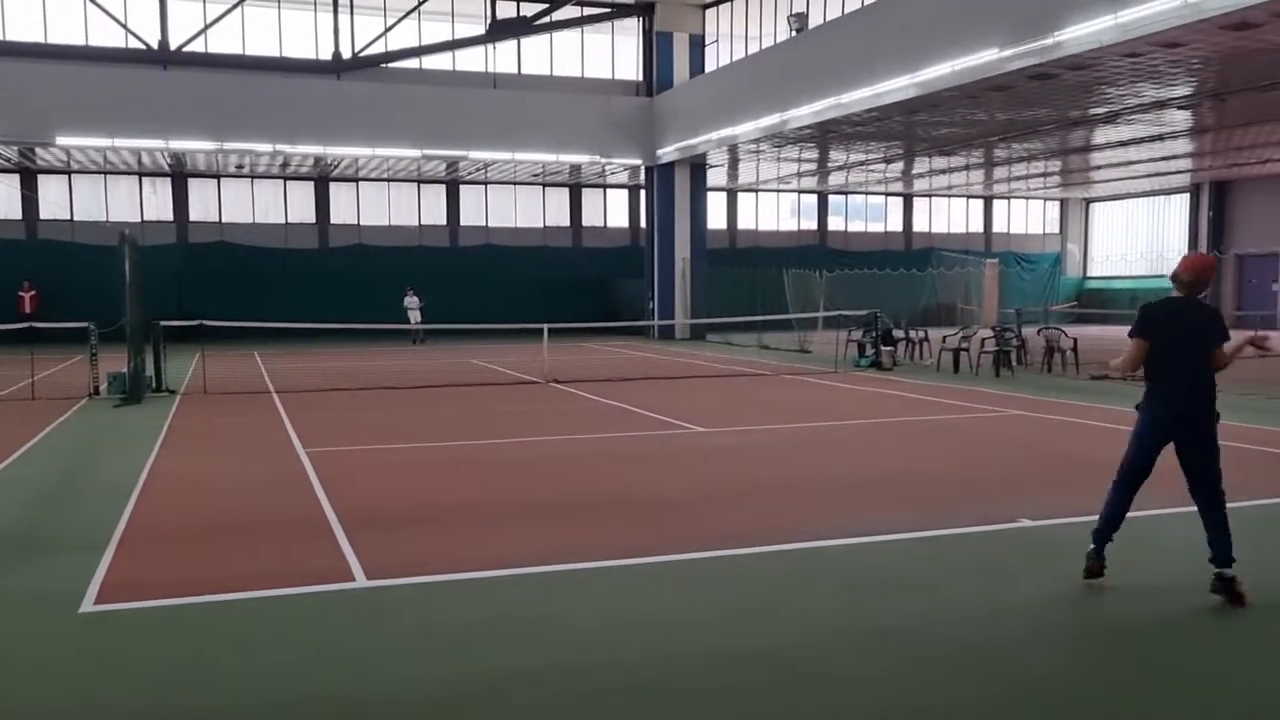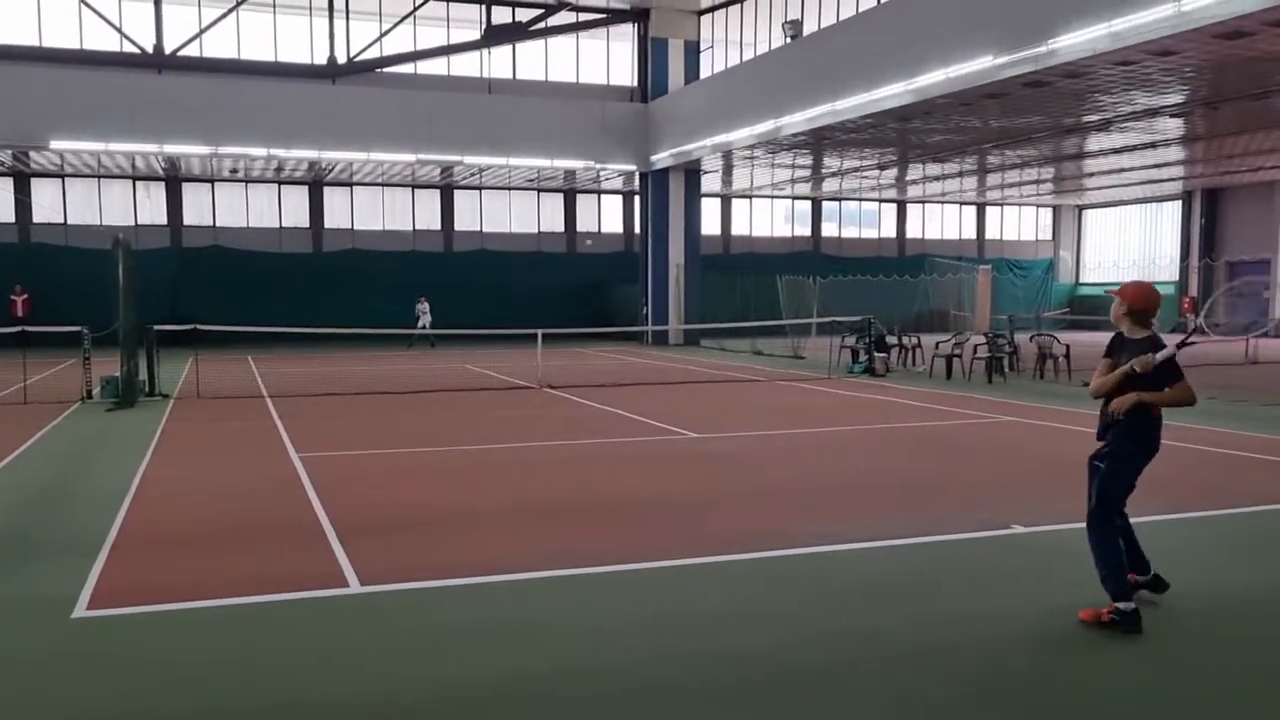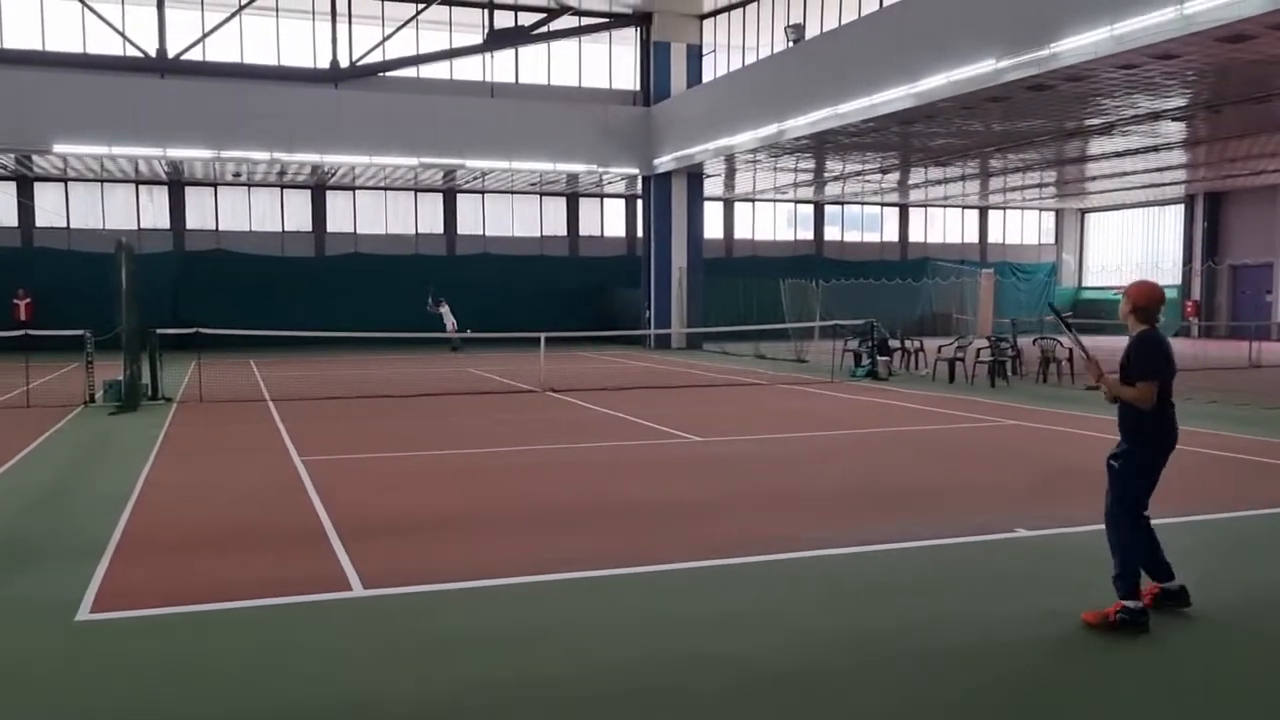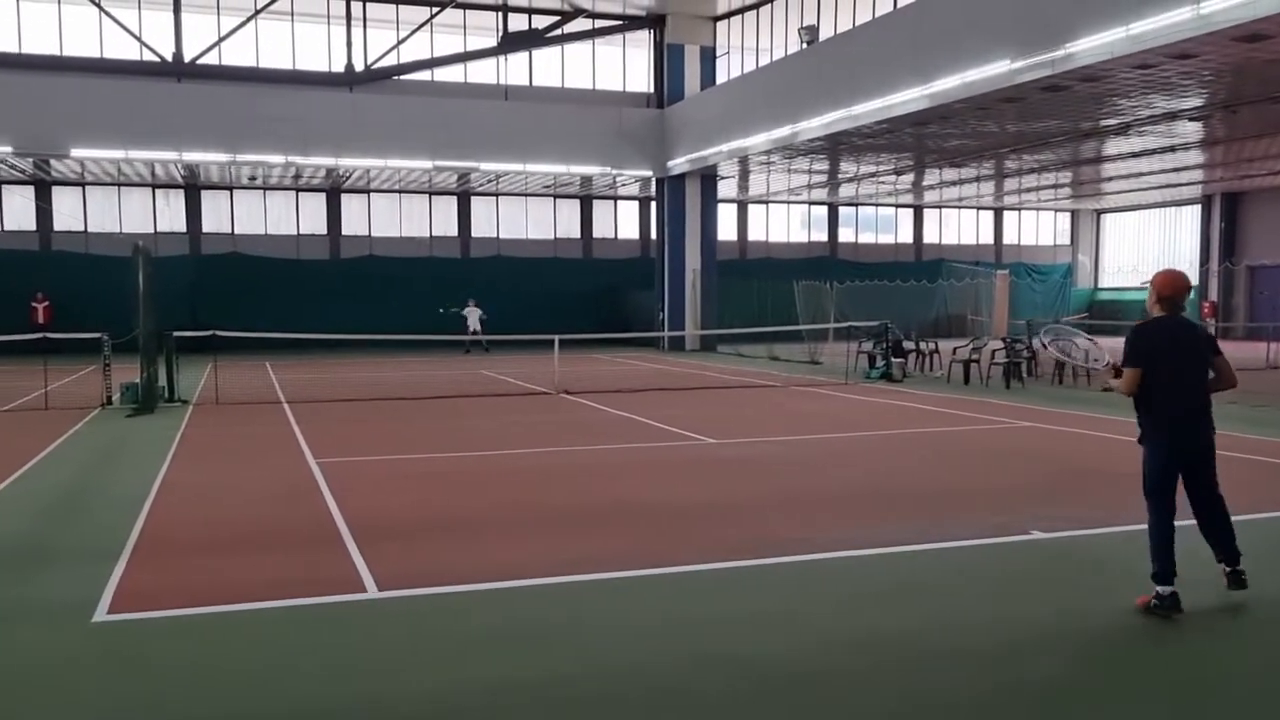
dt=0.5s
person 1, frame 1
left shoulder: (1153, 311)
right shoulder: (1210, 316)
left elbow: (1129, 365)
right elbow: (1219, 362)
left wrist: (1115, 365)
right wrist: (1245, 342)
left hip: (1156, 412)
right hip: (1198, 414)
left knee: (1127, 480)
right knee: (1208, 492)
left ankle: (1097, 551)
right ankle: (1224, 573)
person 1, frame 2
left shoulder: (1158, 351)
right shoulder: (1119, 341)
left elbow: (1187, 396)
right elbow: (1095, 388)
left wrist: (1139, 397)
right wrist: (1128, 369)
left hip: (1131, 445)
right hip: (1115, 441)
left knee: (1100, 519)
right knee: (1110, 512)
left ankle: (1124, 608)
right ankle: (1143, 575)
person 1, frame 3
left shoulder: (1143, 344)
right shoulder: (1151, 341)
left elbow: (1146, 399)
left wrist: (1105, 381)
right wrist: (1112, 385)
left hip: (1144, 443)
right hip: (1146, 440)
left knee: (1120, 517)
right knee: (1128, 514)
left ankle: (1130, 608)
right ankle: (1168, 587)
person 1, frame 4
left shoulder: (1140, 334)
right shoulder: (1200, 333)
left elbow: (1129, 387)
right elbow: (1228, 379)
left wrist: (1114, 382)
left hip: (1160, 434)
right hip: (1198, 430)
left knee: (1160, 509)
right knee: (1208, 498)
left ankle: (1165, 591)
right ankle: (1232, 567)
